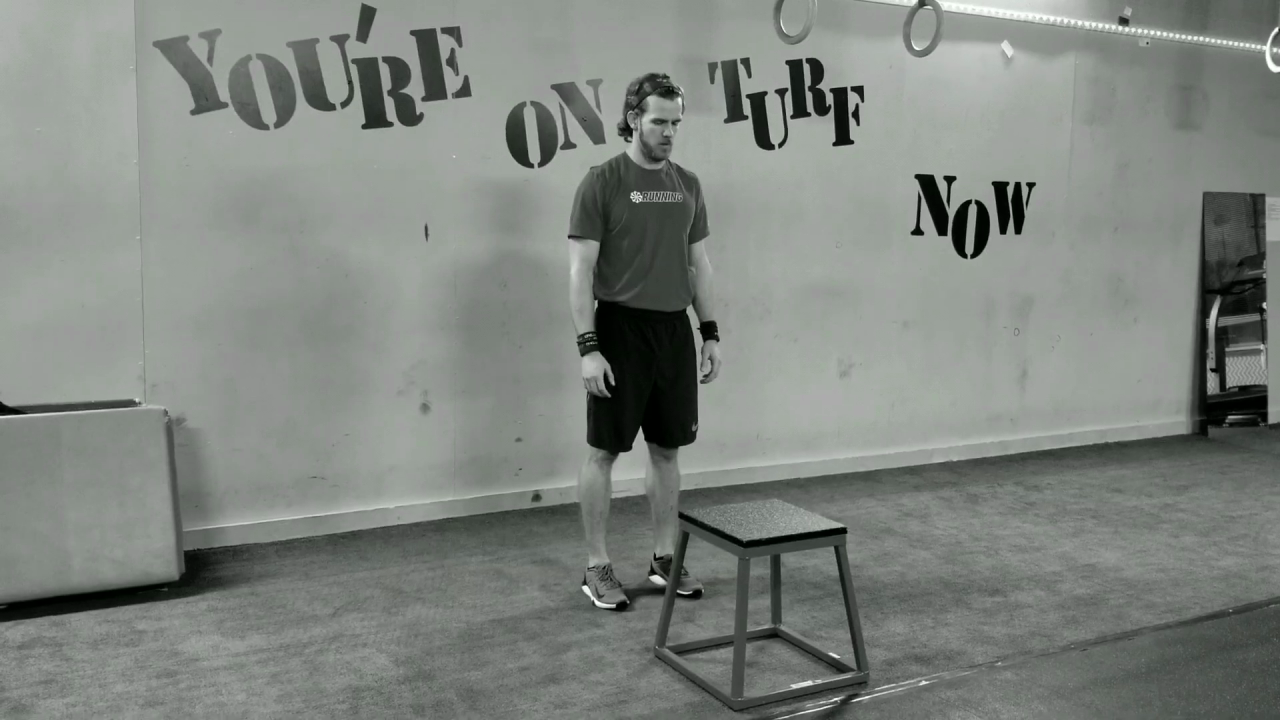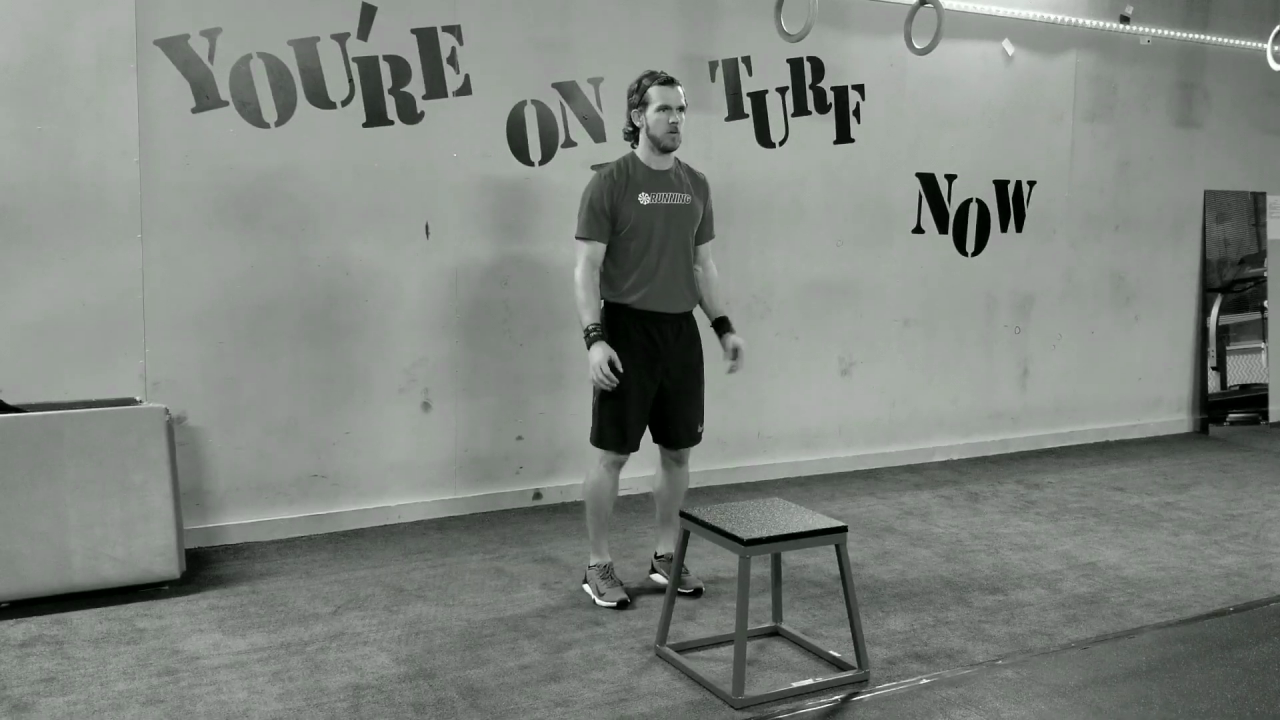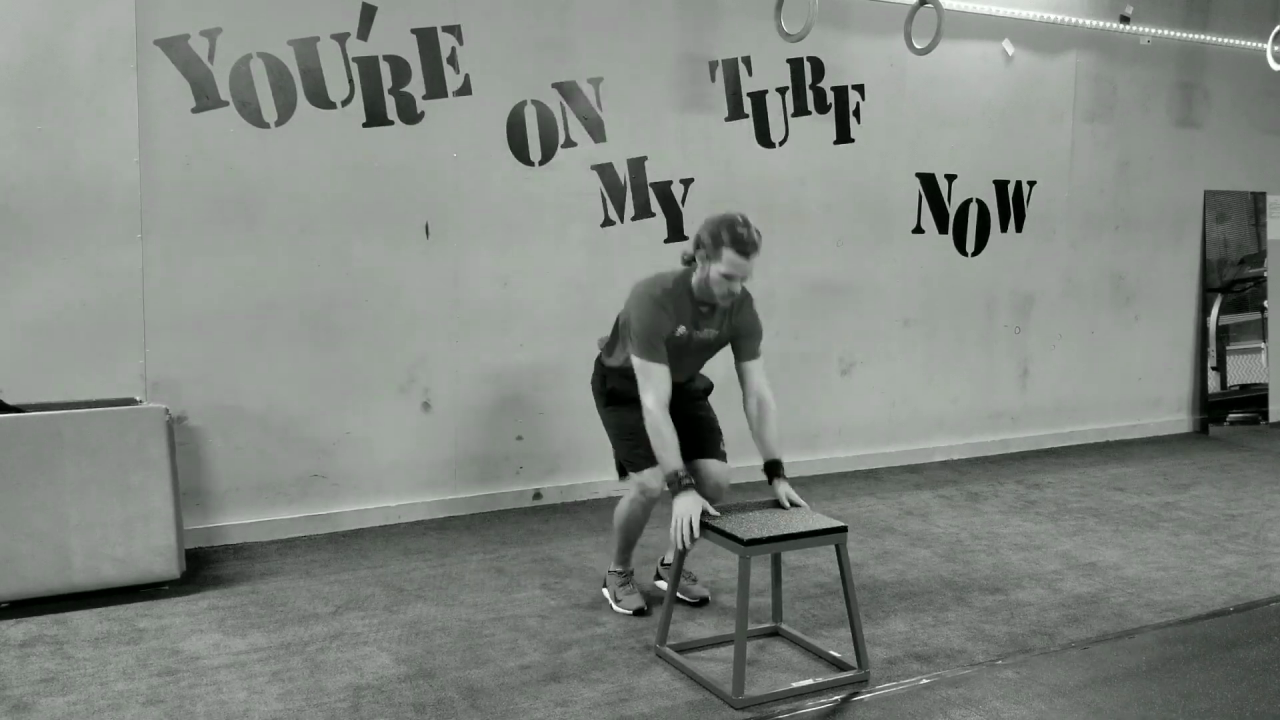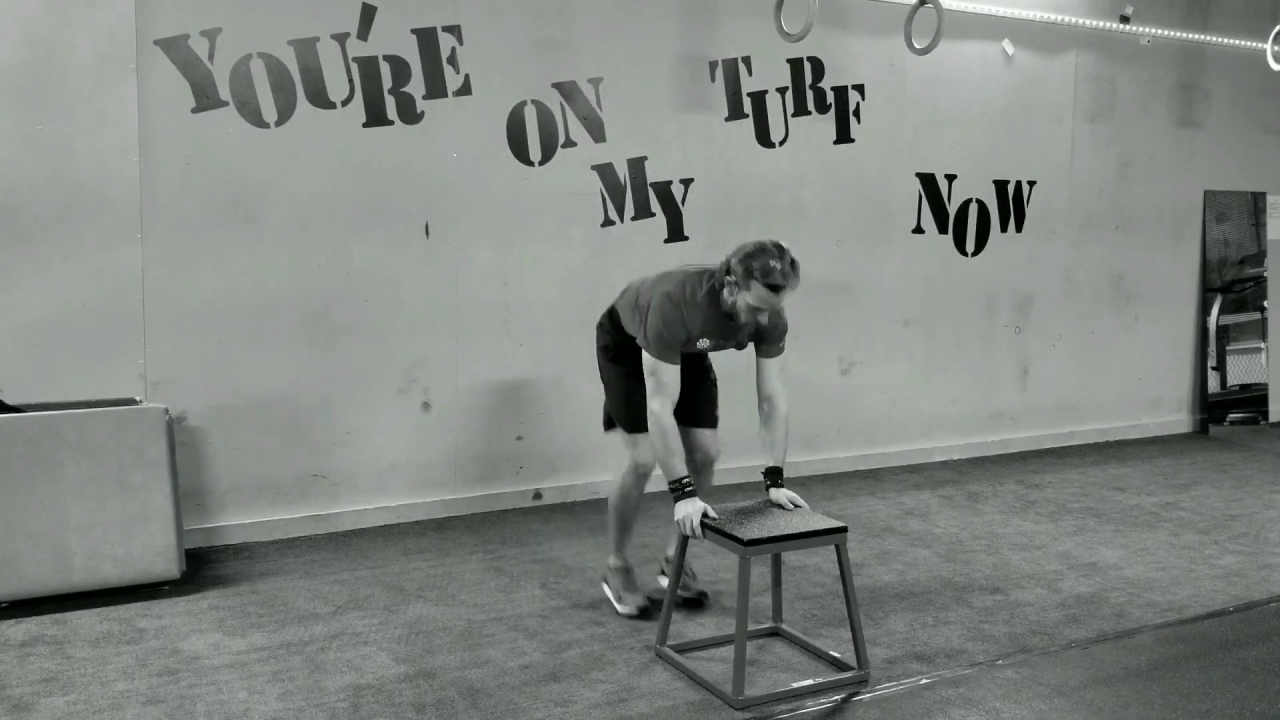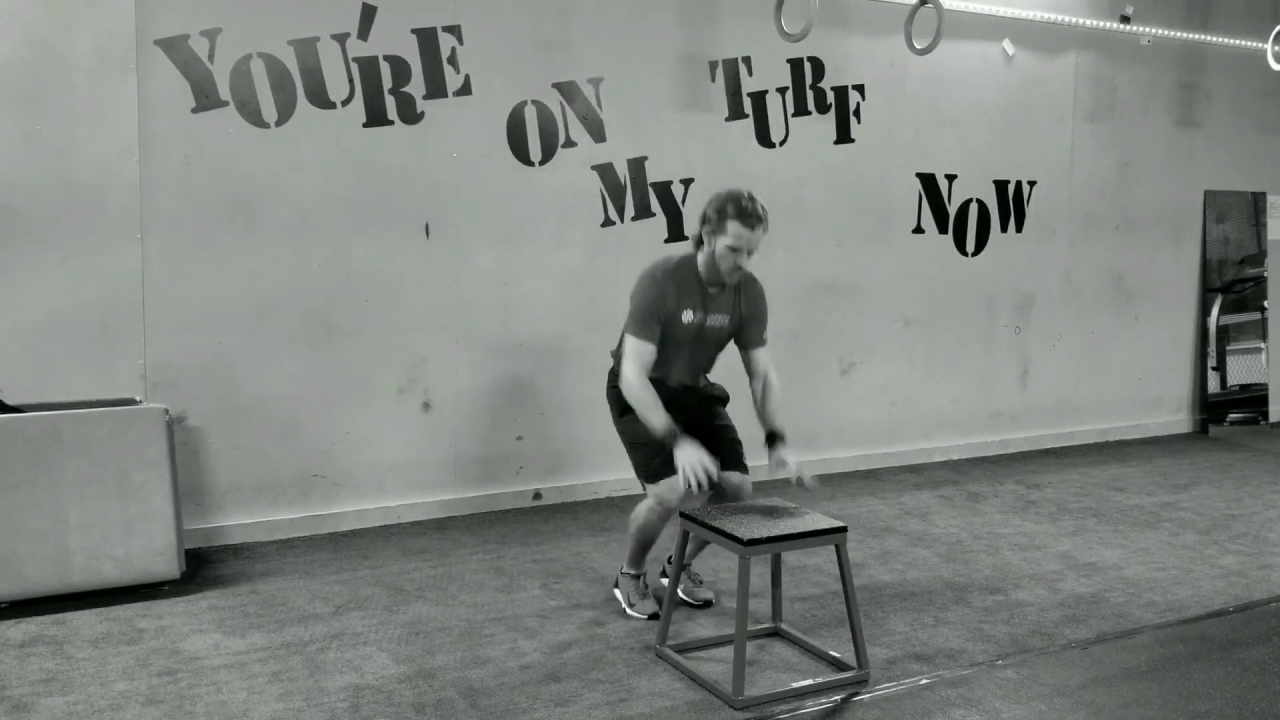
dt=1s
person 1, frame 1
left shoulder: (688, 184)
right shoulder: (601, 183)
left elbow: (698, 262)
right elbow: (581, 270)
left wrist: (710, 332)
right wrist: (588, 347)
left hip: (674, 331)
right hip: (621, 330)
left knee: (667, 449)
right knee: (604, 450)
left ankle: (664, 557)
right ankle: (597, 566)
person 1, frame 2
left shoulder: (695, 184)
right shoulder: (609, 184)
right elbow: (586, 269)
left wrist: (724, 326)
right wrist: (594, 338)
left hip: (680, 332)
right hip: (627, 331)
left knee: (677, 452)
right knee: (612, 454)
left ankle: (665, 556)
right ankle: (599, 565)
person 1, frame 3
left shoulder: (740, 308)
right shoulder: (655, 299)
left elbow: (756, 392)
right elbow: (653, 403)
left wrist: (776, 473)
right wrist: (682, 489)
left hip: (683, 384)
right hip: (624, 386)
left knee: (715, 479)
right knee: (649, 483)
left ankle: (672, 565)
right ankle: (618, 574)
person 1, frame 4
left shoulder: (770, 313)
right shoulder: (675, 301)
left elbow: (772, 399)
right elbow: (659, 407)
left wrist: (774, 481)
right wrist: (683, 495)
left hip: (688, 348)
right hip: (628, 344)
left knee: (705, 452)
right knee: (644, 460)
left ankle: (675, 560)
right ankle: (617, 566)
person 1, frame 5
left shoulder: (748, 292)
right shoulder: (659, 283)
left elbow: (761, 374)
right elbow: (632, 377)
left wrist: (776, 441)
right wrist: (677, 442)
left hip: (694, 389)
right hip: (641, 392)
left knee: (736, 487)
right knee: (668, 494)
left ankle: (680, 566)
right ankle: (631, 576)
